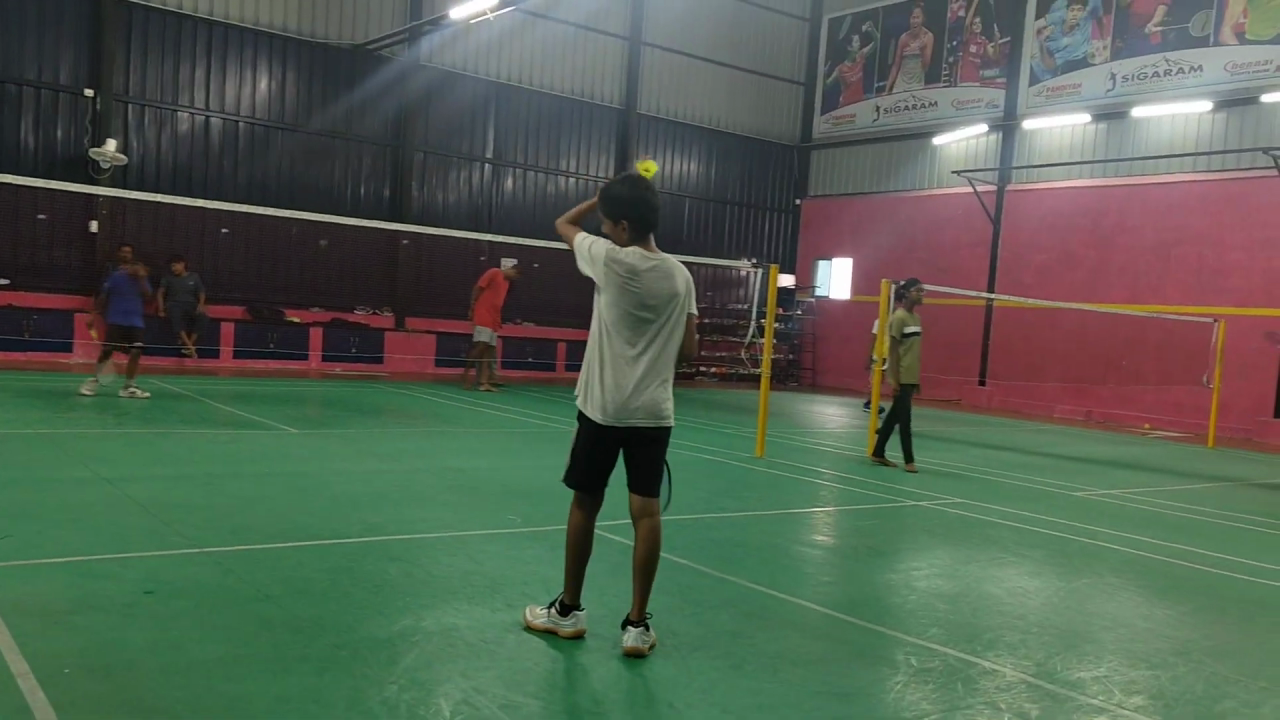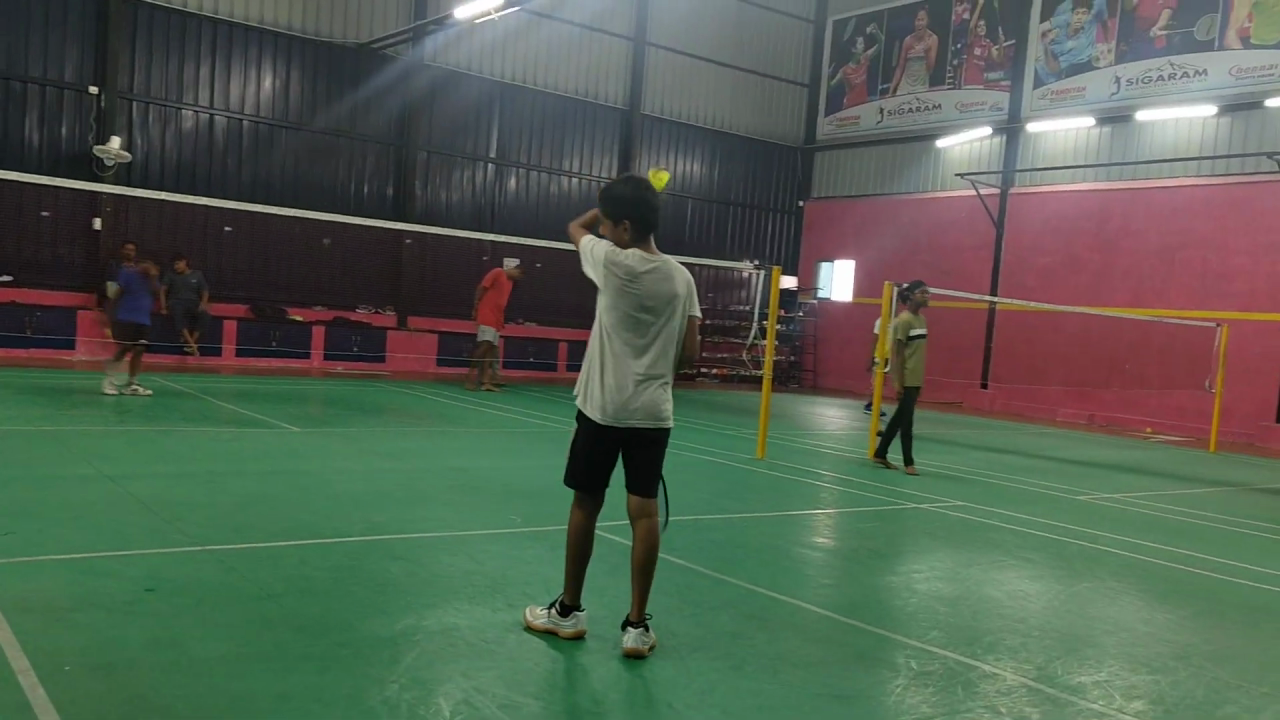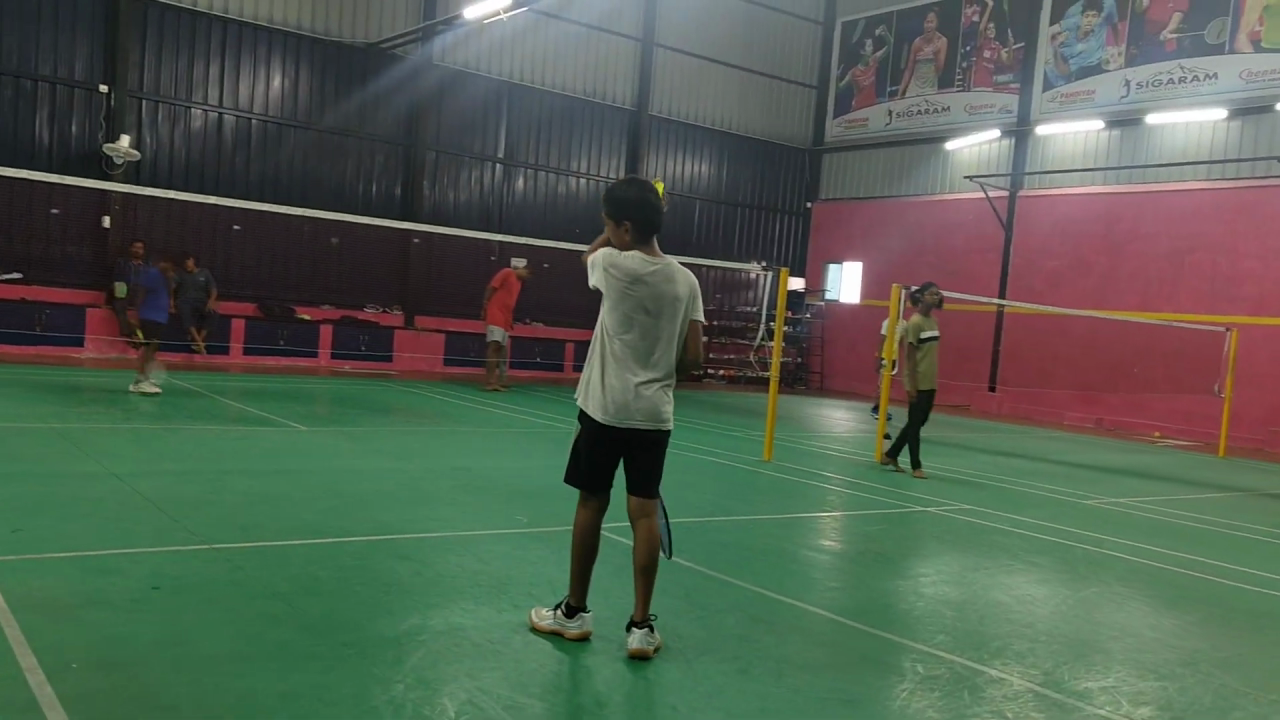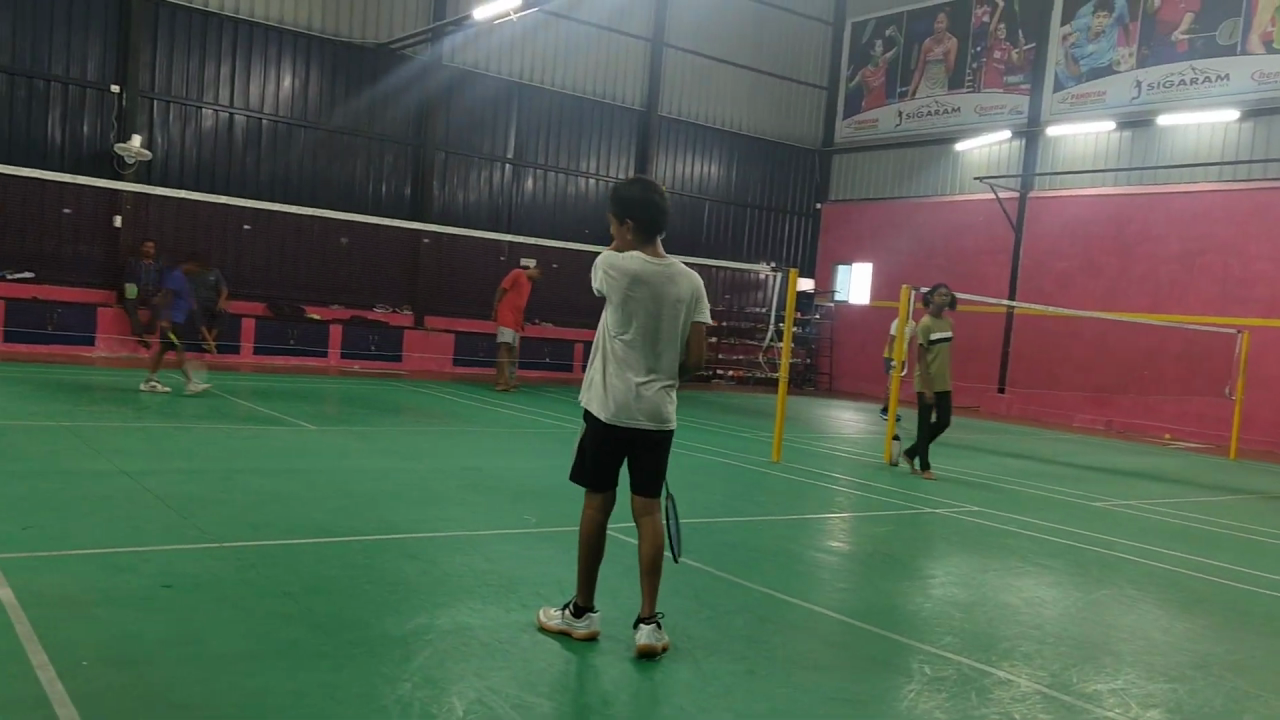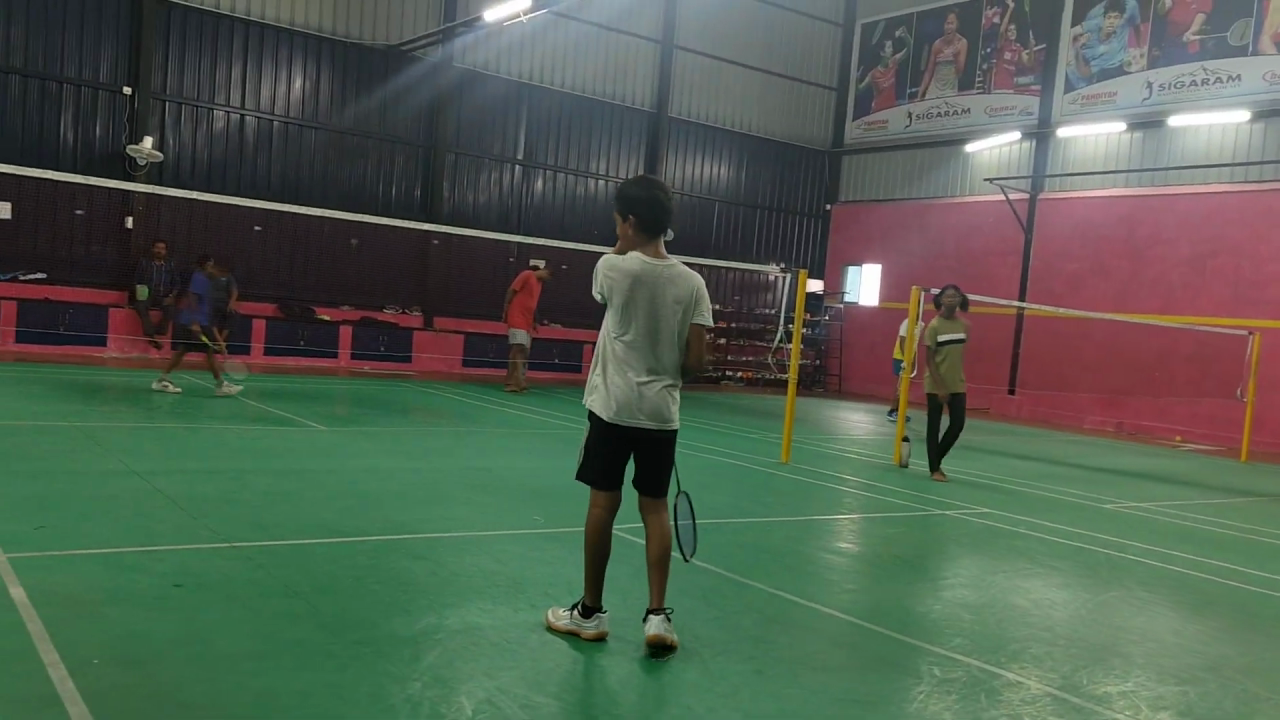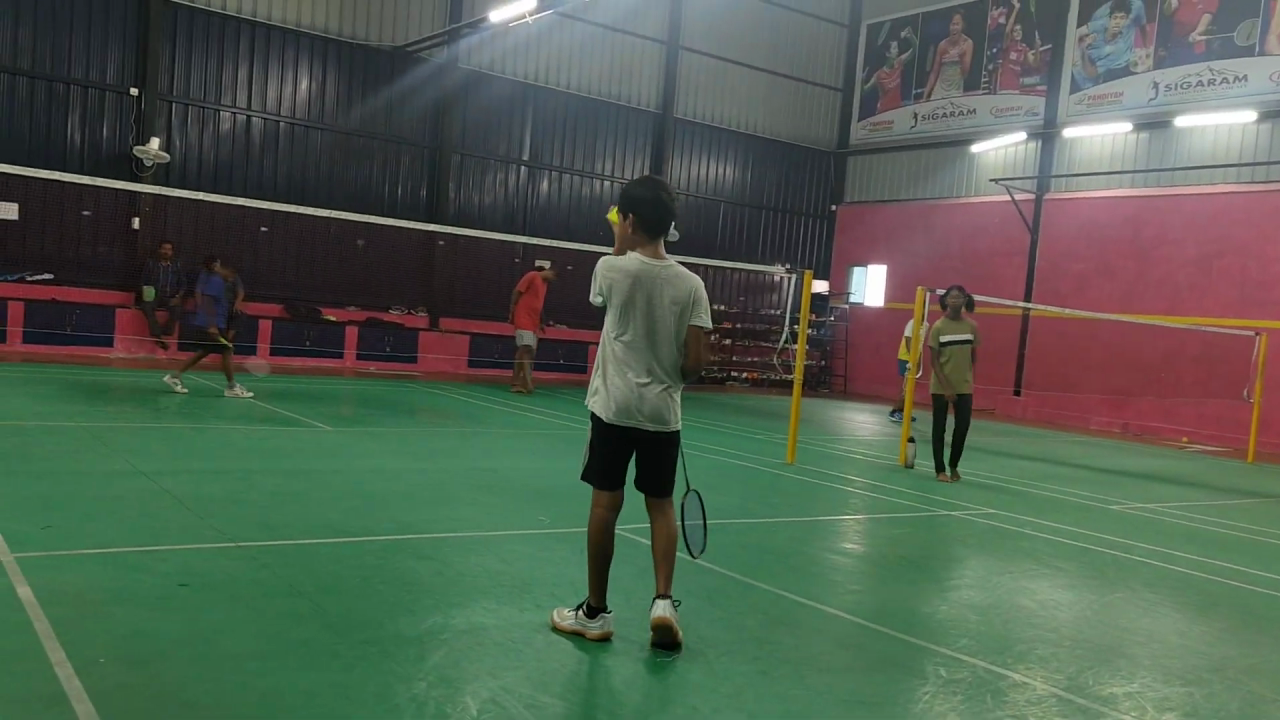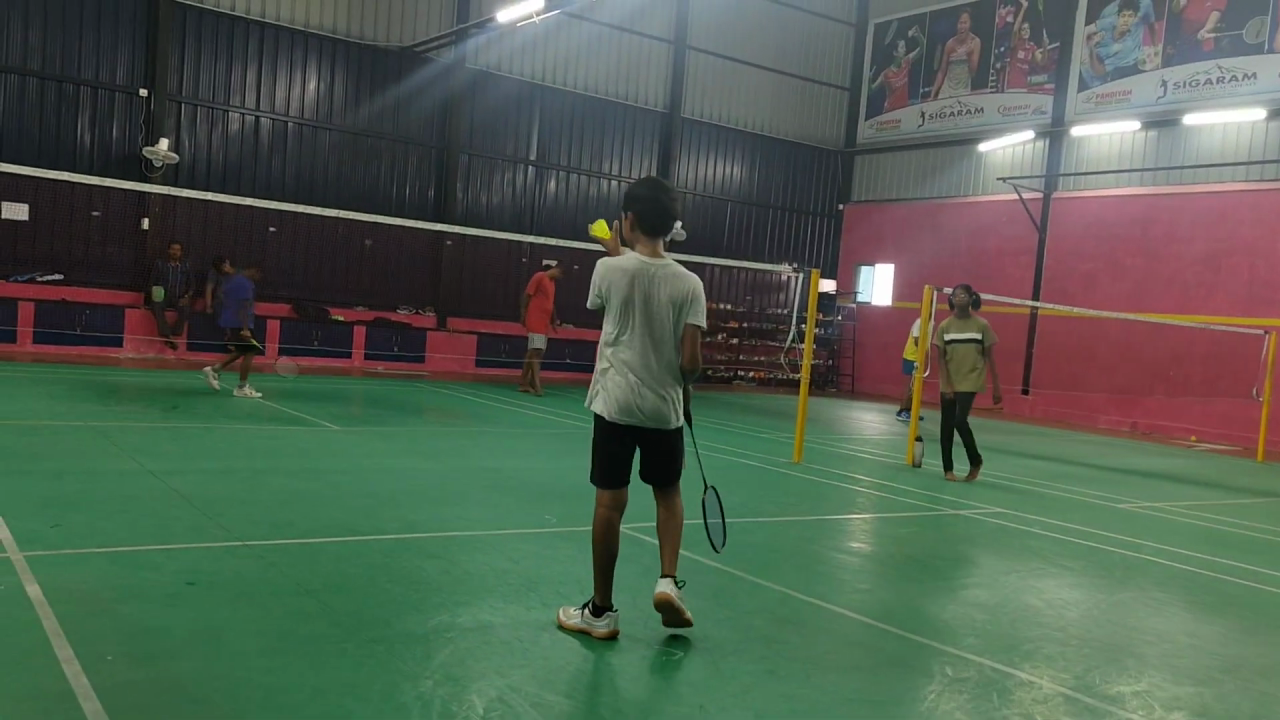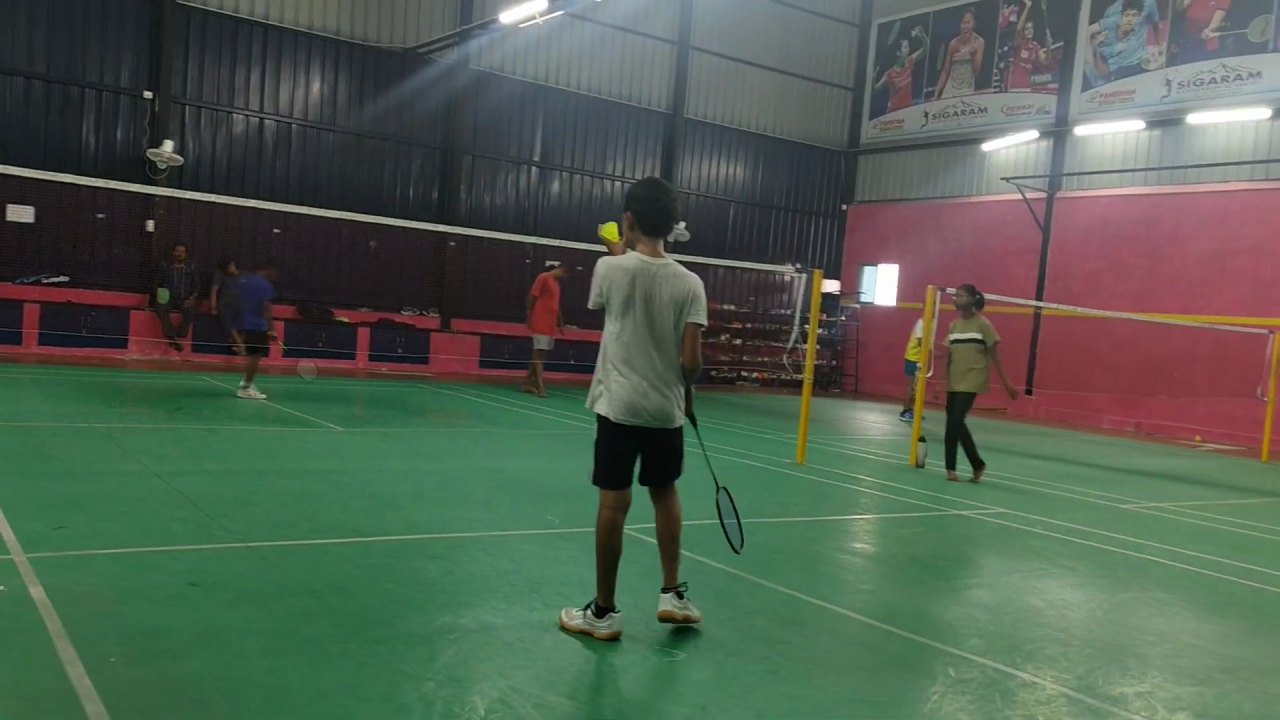
dt=0.1s
person 1, frame 1
left shoulder: (610, 259)
right shoulder: (681, 276)
left elbow: (563, 224)
right elbow: (688, 351)
left wrist: (606, 200)
left hip: (603, 407)
right hip: (655, 411)
left knee: (585, 505)
right knee: (646, 512)
left ankle: (568, 609)
right ankle: (637, 624)
person 1, frame 2
left shoulder: (611, 261)
right shoulder: (682, 278)
left elbow: (575, 227)
right elbow: (690, 353)
left wrist: (608, 208)
left hip: (602, 407)
right hip: (654, 412)
left knee: (586, 505)
right knee: (645, 513)
left ankle: (569, 610)
right ankle: (637, 625)
person 1, frame 3
left shoulder: (611, 265)
right shoulder: (686, 281)
left elbow: (593, 249)
right elbow: (692, 357)
left hip: (605, 408)
right hip: (654, 414)
left knee: (591, 507)
right knee: (645, 514)
left ankle: (574, 611)
right ankle: (641, 626)
person 1, frame 4
left shoulder: (614, 267)
right shoulder: (691, 282)
right elbow: (696, 359)
left wrist: (623, 239)
left hip: (608, 407)
right hip: (657, 413)
left knee: (597, 506)
right knee: (649, 513)
left ankle: (582, 612)
right ankle: (648, 622)
person 1, frame 5
left shoulder: (612, 268)
right shoulder: (692, 283)
right elbow: (696, 361)
left wrist: (623, 244)
left hip: (611, 406)
right hip: (662, 412)
left knee: (603, 505)
right knee: (656, 509)
left ankle: (591, 612)
right ankle: (657, 615)
person 1, frame 6
left shoulder: (611, 269)
right shoulder: (691, 284)
right elbow: (695, 362)
left wrist: (621, 246)
left hip: (613, 407)
right hip: (663, 413)
left knee: (605, 504)
right knee: (662, 507)
left ankle: (595, 612)
right ankle: (663, 601)
person 1, frame 7
left shoulder: (608, 270)
right shoulder: (689, 284)
right elbow: (691, 362)
left hip: (615, 405)
right hip: (665, 410)
left knee: (610, 504)
right knee: (668, 493)
left ankle: (601, 610)
right ankle: (669, 582)
person 1, frame 8
left shoulder: (609, 269)
right shoulder: (689, 283)
right elbow: (691, 362)
left hip: (617, 406)
right hip: (666, 409)
left knee: (613, 504)
right knee: (665, 494)
left ankle: (604, 611)
right ankle: (672, 592)
person 2, frame 1
left shoulder: (916, 317)
right shoulder: (899, 317)
right elbow: (893, 351)
left wrist: (919, 379)
right wrist: (894, 380)
left hip: (912, 376)
right hip: (902, 376)
left knee: (895, 415)
right knee: (904, 416)
left ankle: (878, 453)
right ankle: (908, 460)
person 2, frame 2
left shoulder: (922, 319)
right shoulder: (904, 320)
right elbow: (897, 353)
right wrist: (898, 383)
left hip: (916, 379)
right hip: (906, 379)
left knee: (900, 417)
right knee: (906, 419)
left ankle: (880, 454)
right ankle: (908, 462)
person 2, frame 3
left shoulder: (934, 321)
right shoulder: (914, 322)
right elbow: (910, 356)
right wrist: (912, 386)
left hip: (930, 382)
right hip: (916, 382)
left knee: (919, 420)
right knee: (915, 422)
left ankle: (891, 454)
right ankle: (916, 465)
person 2, frame 4
left shoulder: (948, 322)
right shoulder: (925, 324)
right elbow: (920, 358)
right wrist: (927, 387)
left hip: (944, 383)
right hip: (927, 383)
left knee: (944, 422)
right knee: (925, 423)
left ankle: (912, 453)
right ankle: (924, 467)
person 2, frame 5
left shoulder: (964, 325)
right shoulder: (934, 326)
right elbow: (929, 360)
right wrist: (940, 388)
left hip: (958, 385)
right hip: (935, 385)
left knee: (958, 423)
right knee: (934, 426)
left ankle: (936, 461)
right ankle: (934, 469)
person 2, frame 6
left shoulder: (972, 326)
right shoulder: (938, 327)
left elbow: (973, 357)
right elbow: (933, 360)
left wrist: (969, 379)
right wrist: (946, 388)
left hip: (964, 386)
right hip: (941, 386)
left knee: (963, 424)
right knee: (939, 427)
left ankle: (953, 465)
right ankle: (940, 470)
person 2, frame 7
left shoulder: (981, 325)
right shoulder: (944, 326)
left elbow: (989, 357)
right elbow: (941, 359)
left wrist: (996, 387)
right wrist: (947, 386)
left hip: (971, 382)
right hip: (949, 384)
left knee: (960, 421)
right knee: (947, 425)
left ankle: (975, 461)
right ankle: (948, 469)
person 2, frame 8
left shoulder: (983, 324)
right shoulder: (954, 325)
left elbow: (994, 355)
right elbow: (949, 358)
left wrist: (1006, 383)
left hip: (973, 382)
right hip: (954, 383)
left knee: (956, 422)
right knee: (951, 424)
left ankle: (977, 464)
right ankle: (951, 467)
